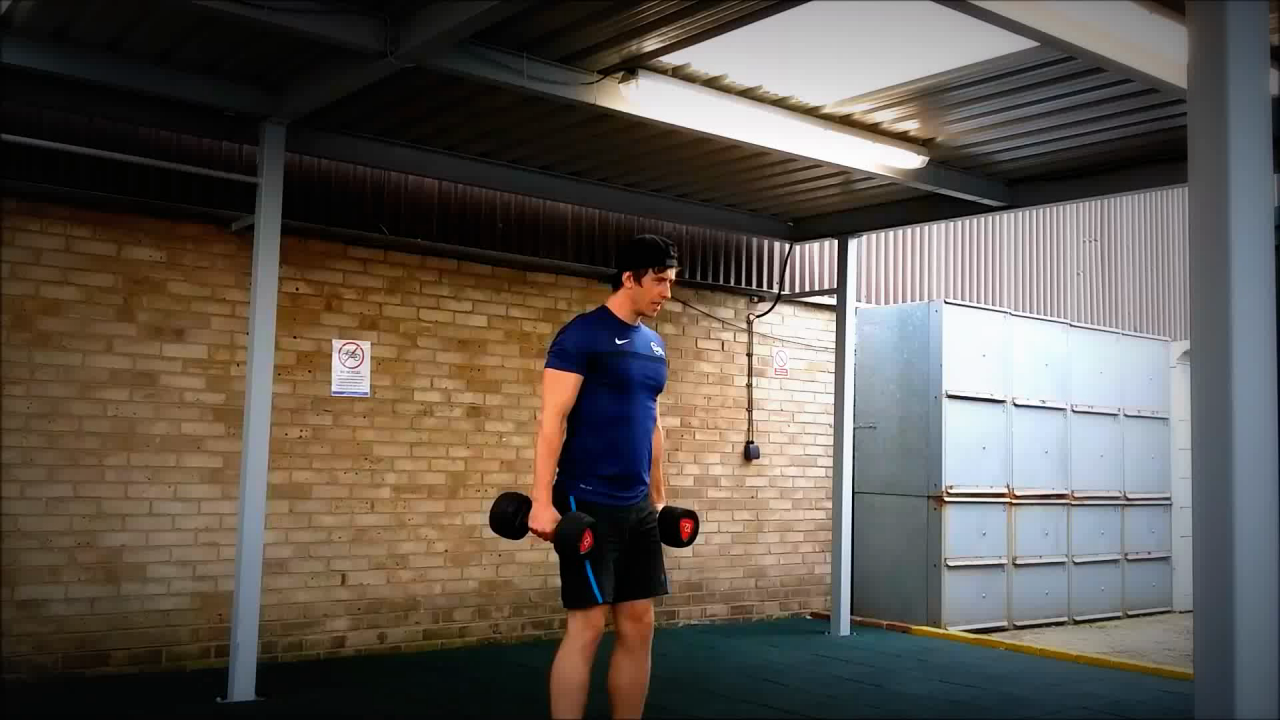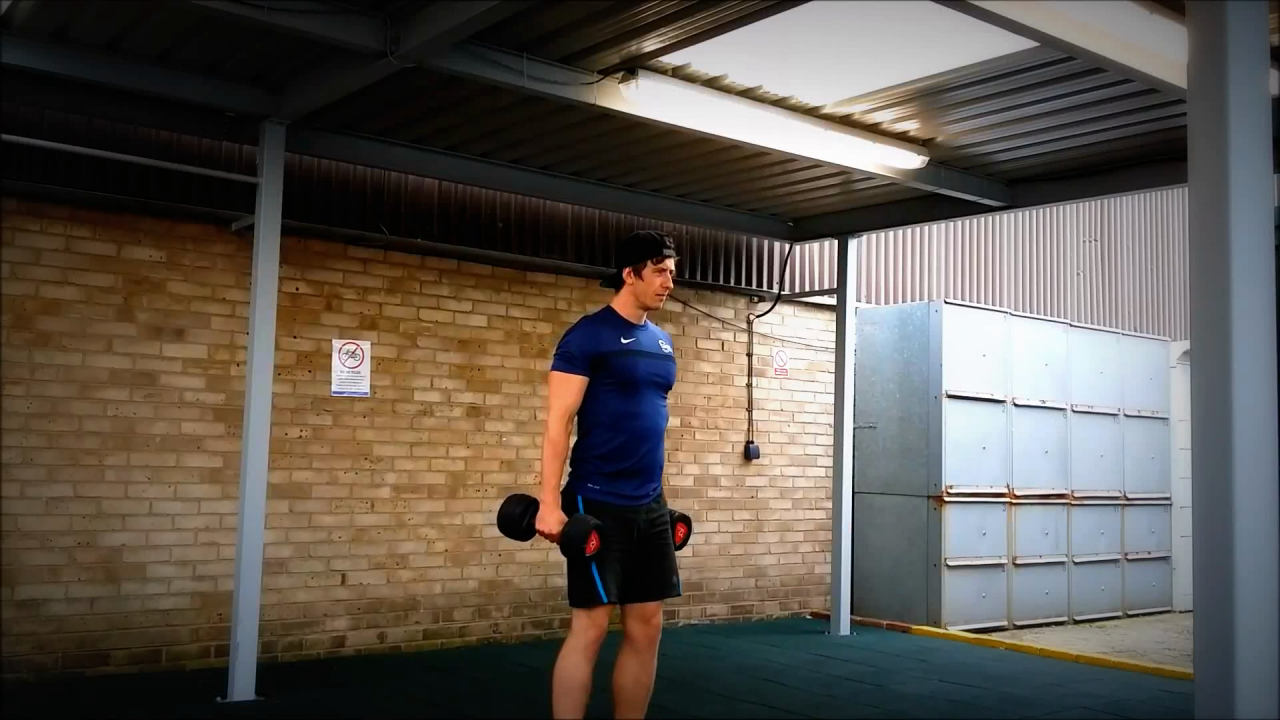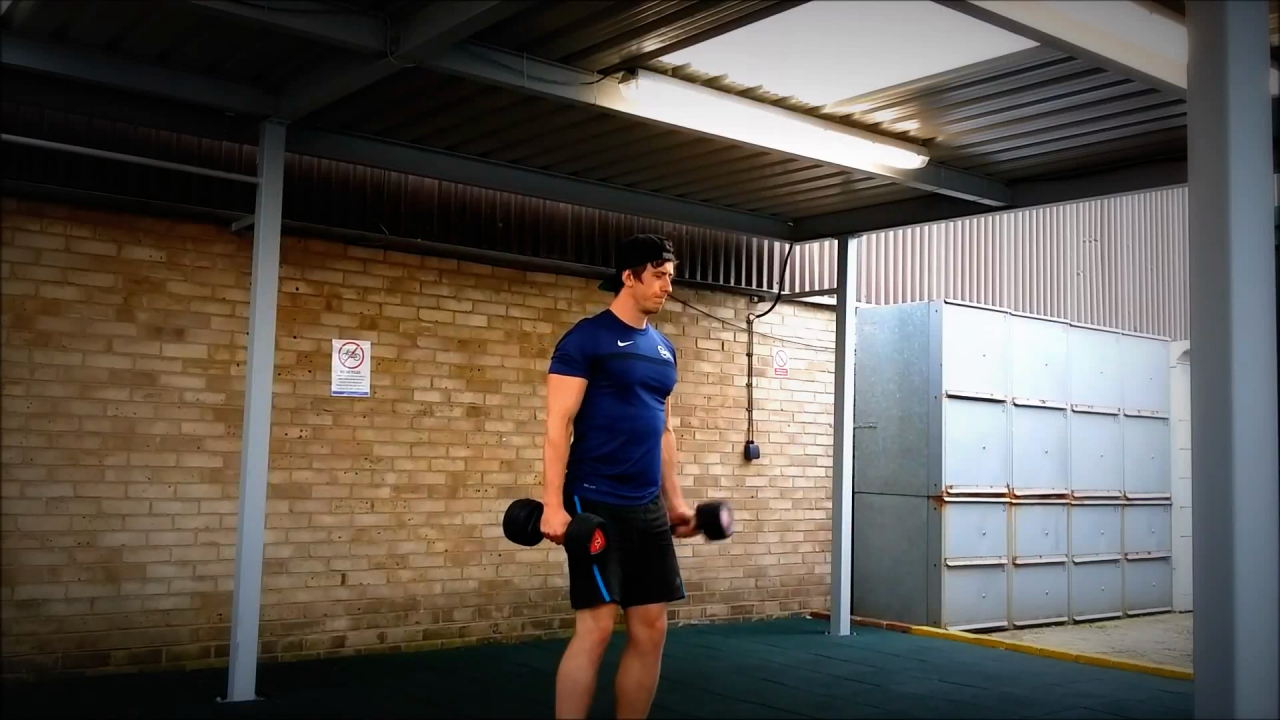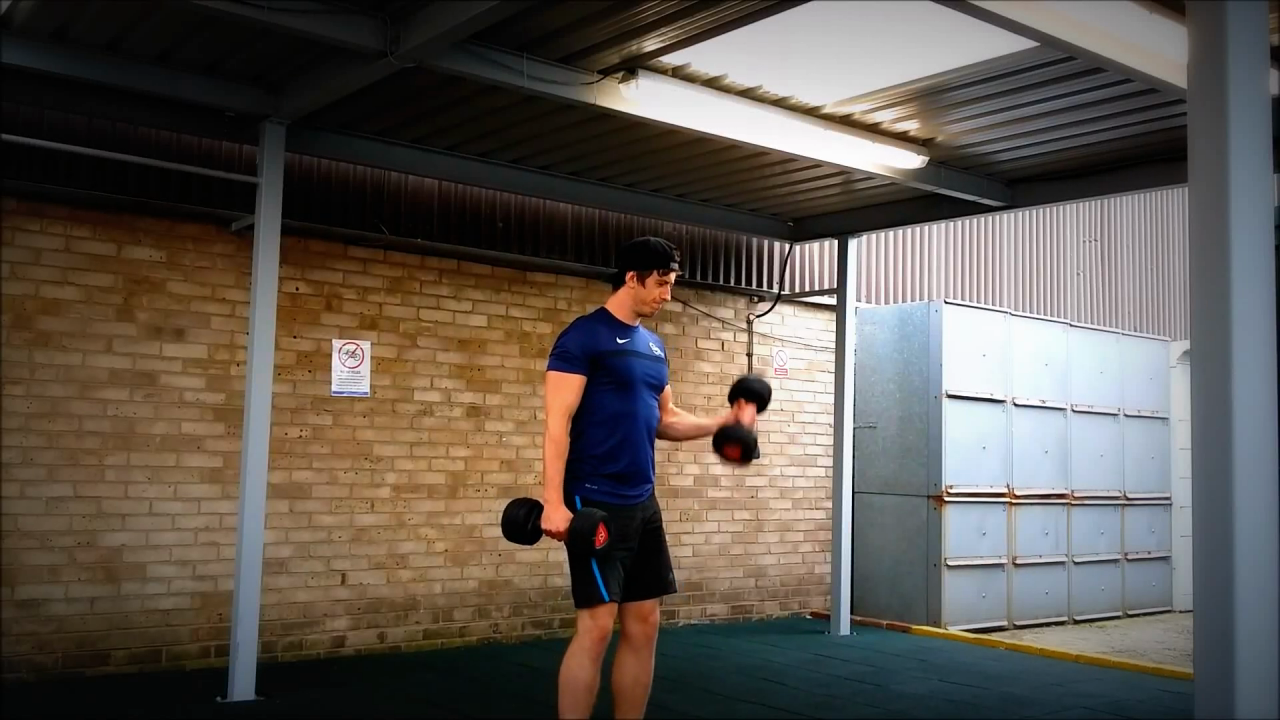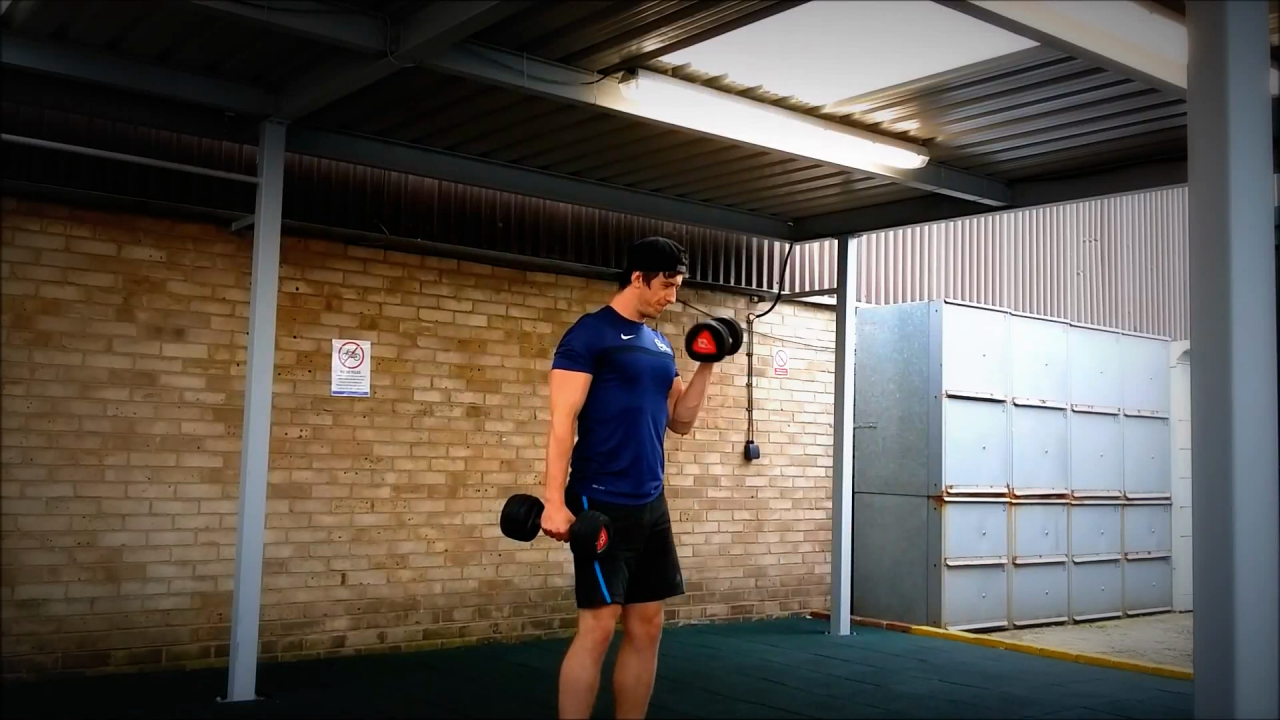
dt=0.3s
person 1, frame 1
left shoulder: (654, 344)
right shoulder: (582, 335)
right elbow: (552, 419)
left wrist: (658, 494)
right wrist: (542, 500)
left hip: (636, 505)
right hip: (588, 502)
left knee: (638, 627)
right knee: (587, 628)
person 1, frame 2
left shoulder: (662, 342)
right shoulder: (588, 336)
right elbow: (559, 421)
right wrist: (550, 502)
left hip: (649, 505)
right hip: (598, 503)
left knee: (646, 629)
right knee: (590, 627)
person 1, frame 3
left shoulder: (663, 349)
right shoulder: (587, 339)
right elbow: (559, 424)
left wrist: (675, 499)
right wrist: (554, 504)
left hip: (646, 506)
right hip: (595, 502)
left knee: (650, 629)
right knee: (595, 629)
person 1, frame 4
left shoulder: (654, 346)
right shoulder: (583, 336)
right elbow: (557, 422)
left wrist: (720, 423)
right wrist: (554, 501)
left hip: (642, 502)
right hip: (594, 502)
left knee: (643, 626)
right knee: (596, 626)
person 1, frame 5
left shoulder: (660, 344)
right shoulder: (589, 334)
left elbow: (680, 421)
right elbow: (563, 420)
left wrist: (706, 365)
right wrist: (554, 500)
left hip: (650, 502)
right hip: (602, 502)
left knee: (646, 627)
right knee: (598, 627)
